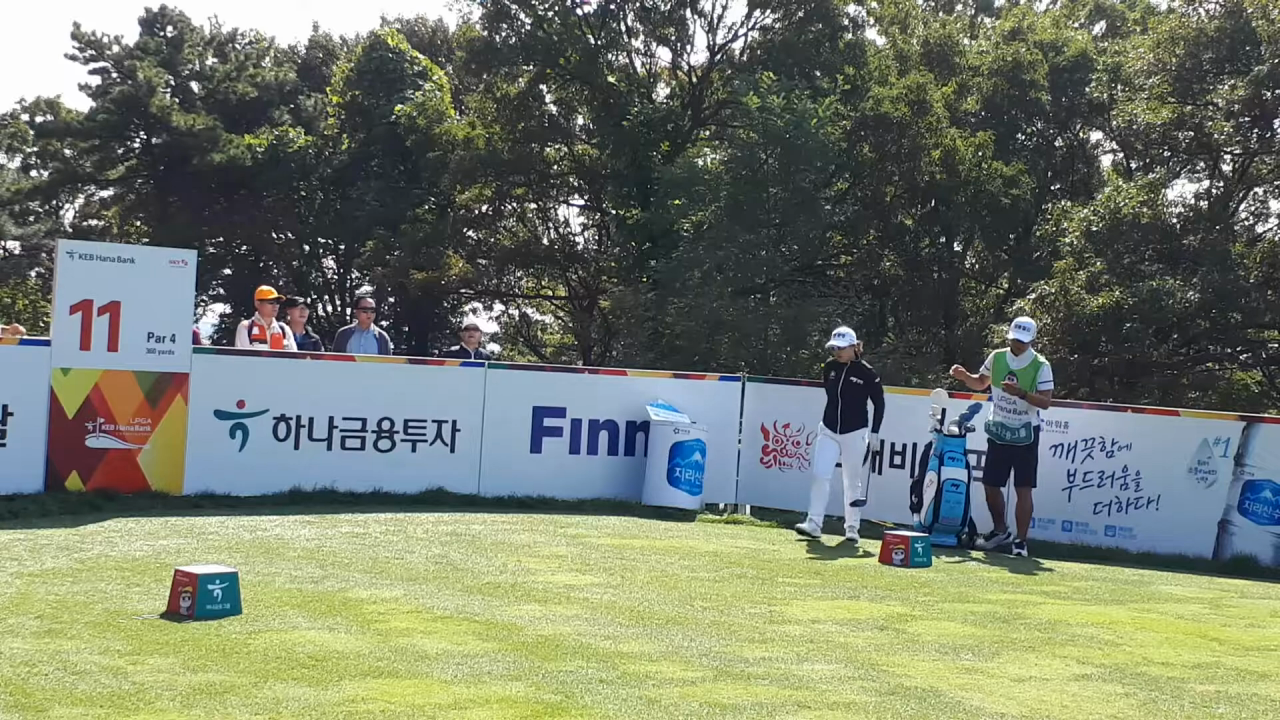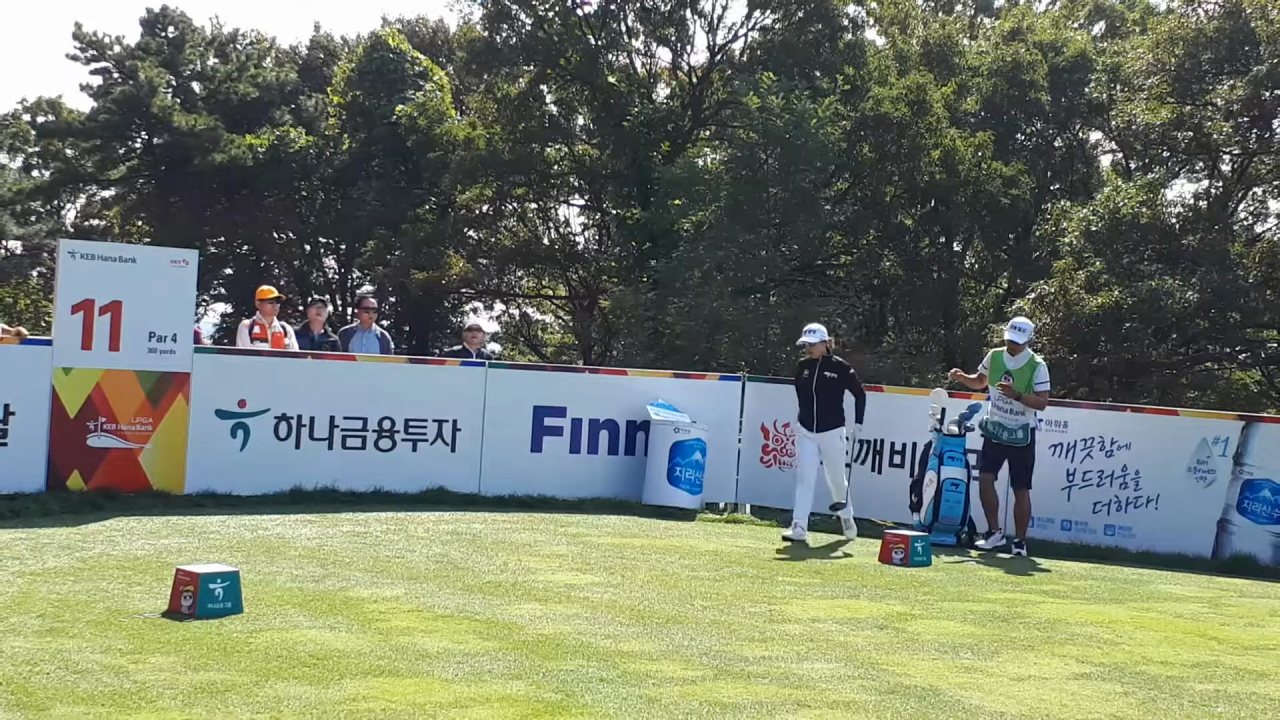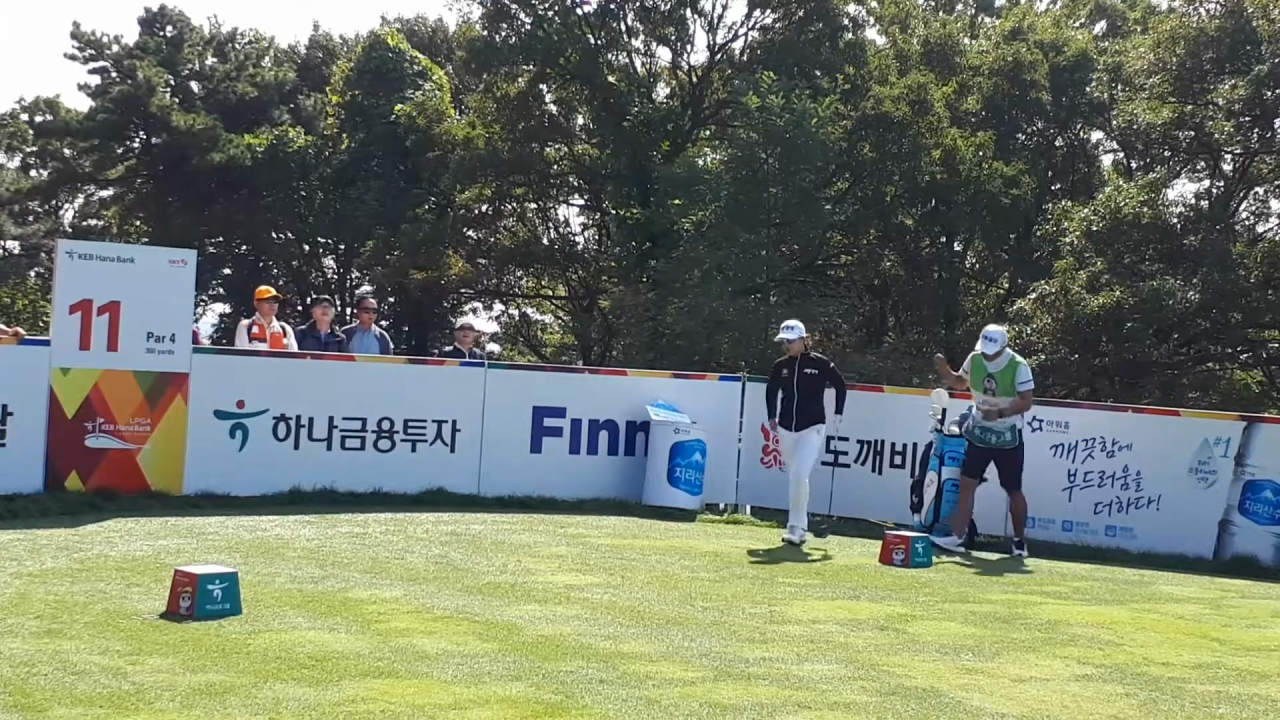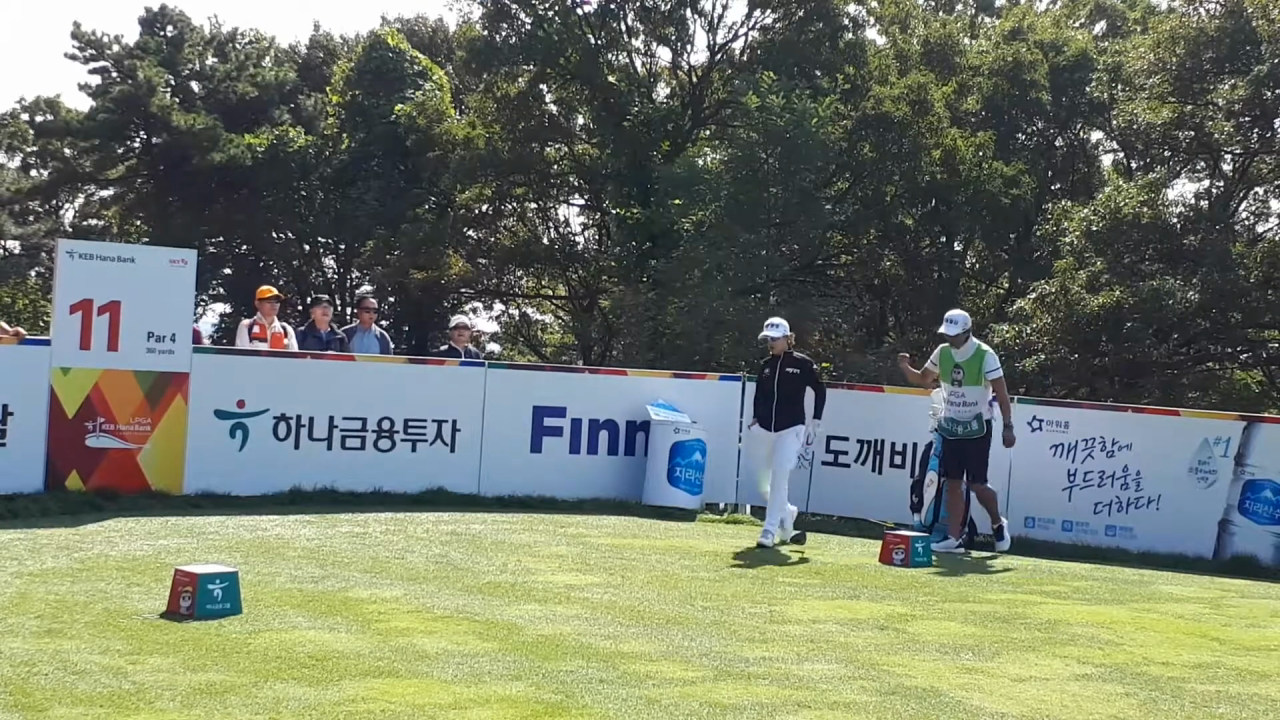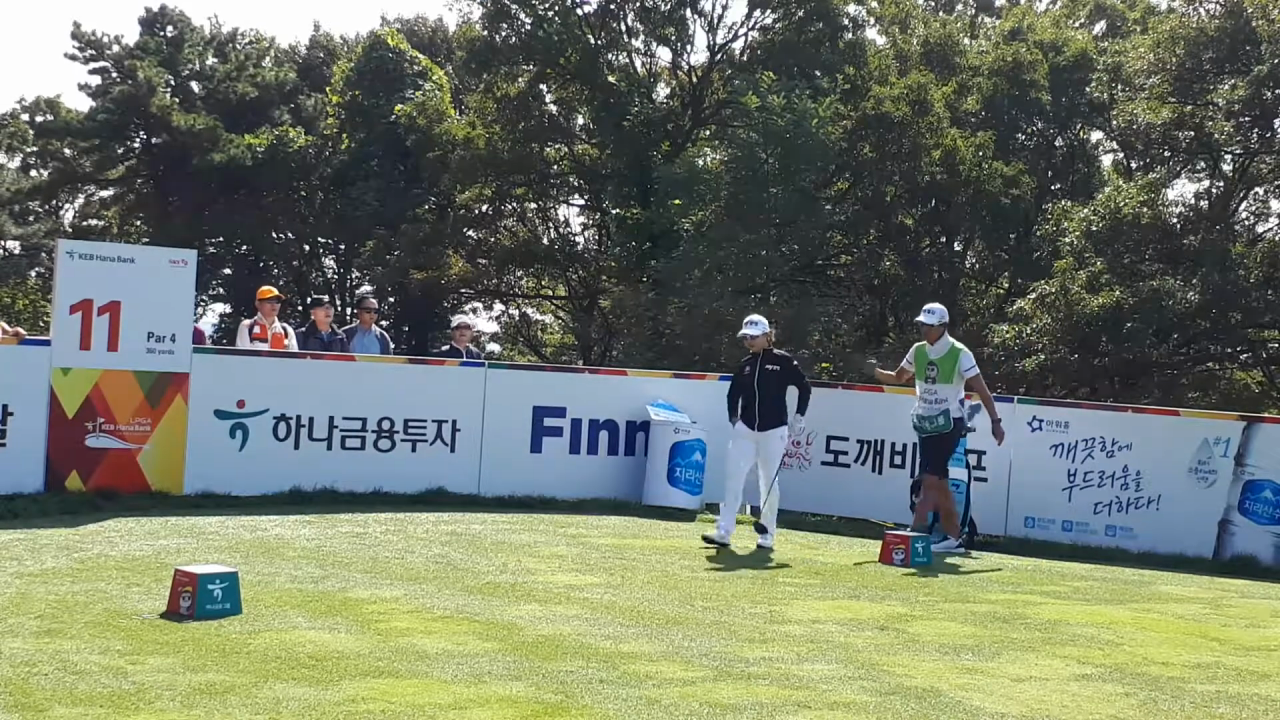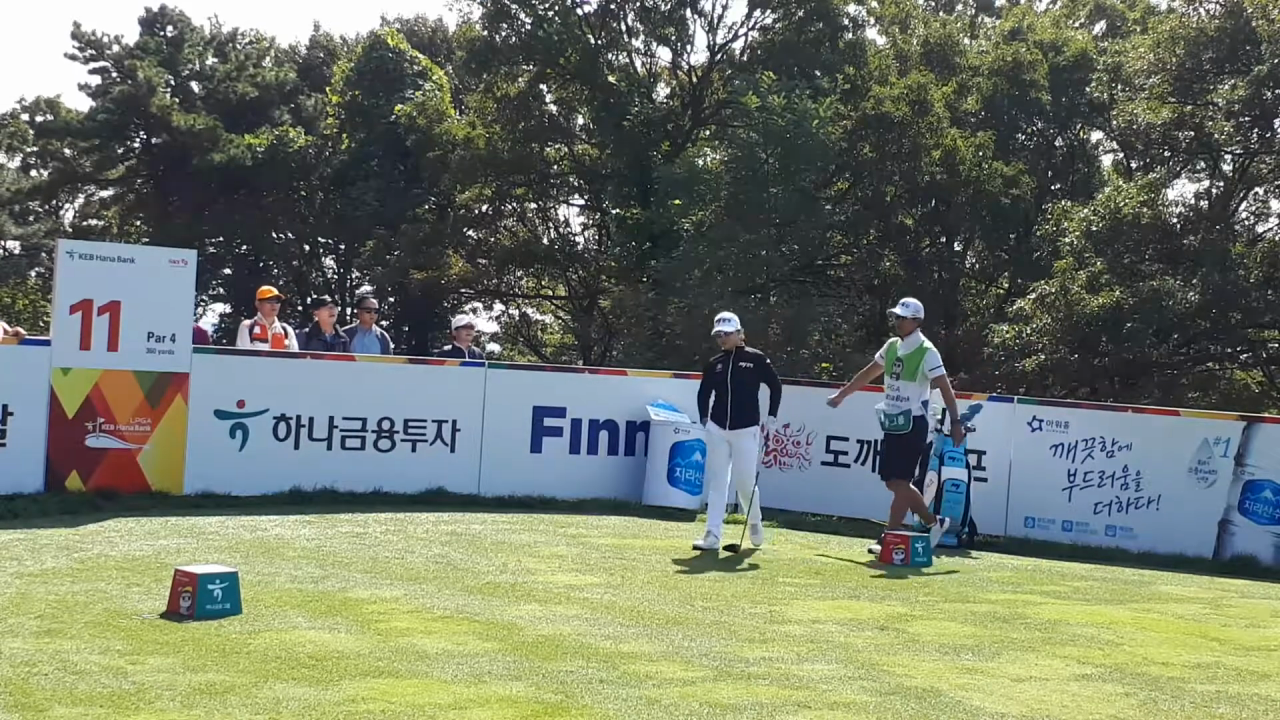
dt=0.3s
person 1, frame 1
left shoulder: (1040, 366)
right shoulder: (997, 357)
left elbow: (1045, 402)
right elbow: (981, 384)
left wrist: (1022, 393)
right wrist: (964, 376)
left hip: (1025, 434)
right hip: (998, 432)
left knee: (1023, 489)
right knee: (991, 486)
left ankle: (1020, 540)
right ankle: (1000, 530)
person 1, frame 2
left shoulder: (1037, 366)
right shoulder: (994, 356)
left elbow: (1042, 402)
right elbow: (980, 381)
left wrist: (1016, 395)
right wrist: (963, 378)
left hip: (1021, 434)
right hip: (994, 430)
left knee: (1021, 490)
right knee: (985, 479)
left ankle: (1019, 540)
right ankle: (994, 532)
person 1, frame 3
left shoulder: (1018, 366)
right shoulder: (974, 359)
left elbow: (1026, 402)
right elbow: (961, 382)
left wrist: (999, 412)
right wrist: (944, 370)
left hip: (1008, 437)
right hip: (979, 433)
left knee: (1013, 490)
right knee: (967, 482)
left ankle: (1019, 539)
right ankle: (955, 536)
person 1, frame 4
left shoulder: (984, 355)
right shoulder: (941, 353)
left elbow: (1001, 392)
right elbow: (922, 380)
left wrist: (1007, 427)
right wrist: (905, 367)
left hip: (977, 428)
right hip: (950, 427)
left knee: (977, 485)
right knee: (951, 483)
left ankle: (998, 524)
right ankle: (954, 538)
person 1, frame 5
left shoulder: (959, 353)
right shoulder: (918, 350)
left elbow: (981, 389)
right elbow: (898, 377)
left wrist: (995, 421)
right wrist: (877, 373)
left hip: (948, 425)
right hip: (925, 425)
left knee: (929, 479)
right knee: (937, 482)
left ankle: (916, 534)
right ankle: (953, 538)
person 1, frame 6
left shoulder: (926, 352)
right shoulder: (891, 345)
left elbow: (945, 387)
right elbow: (869, 372)
left wrist: (954, 422)
right wrist: (842, 395)
left hip: (911, 425)
right hip: (891, 423)
left knee: (899, 482)
right knee: (896, 482)
right ankle: (932, 522)
person 2, frame 1
left shoulder: (867, 373)
right shoulder: (830, 367)
left elbow: (879, 403)
left wrist: (874, 433)
left hip: (854, 433)
right hip: (828, 430)
left knee: (852, 482)
right knee: (819, 474)
left ankle: (852, 527)
right ankle: (813, 523)
person 2, frame 2
left shoulder: (840, 367)
right shoulder: (803, 366)
left elbow: (859, 394)
left wrist: (858, 424)
left hip: (832, 431)
right hip: (805, 430)
left knee: (836, 480)
right knee: (805, 478)
left ankle: (847, 519)
right ankle: (799, 527)
person 2, frame 3
left shoulder: (820, 363)
right shoulder: (781, 366)
left elbow: (840, 386)
right elbow: (771, 390)
left wrist: (837, 414)
right wrist: (772, 416)
left hip: (811, 429)
right hip: (786, 429)
left knee: (800, 475)
right knee: (793, 480)
left ankle: (798, 526)
right ankle: (798, 528)
person 2, frame 4
left shoulder: (803, 364)
right shoulder: (765, 366)
left elbow: (820, 391)
left wrist: (816, 420)
right wrist: (755, 419)
left hip: (790, 431)
right hip: (763, 430)
left knee: (779, 481)
right knee: (764, 482)
left ankle: (770, 532)
right ankle: (786, 512)
person 2, frame 5
left shoulder: (783, 361)
right shoulder: (745, 365)
left elbow: (805, 387)
right elbow: (734, 393)
left wrist: (799, 417)
right wrist: (733, 418)
left hip: (773, 430)
right hip: (745, 429)
left knee: (768, 483)
right knee: (733, 479)
left ankle: (767, 533)
right ankle: (723, 531)
person 2, frame 6
left shoulder: (756, 359)
right shoulder: (715, 363)
left elbow: (775, 386)
right elbow: (704, 393)
left wrist: (771, 417)
right wrist: (704, 419)
left hip: (747, 430)
right hip: (717, 430)
left knee: (744, 482)
right knee: (717, 482)
left ankle: (755, 525)
right ankle: (713, 535)
